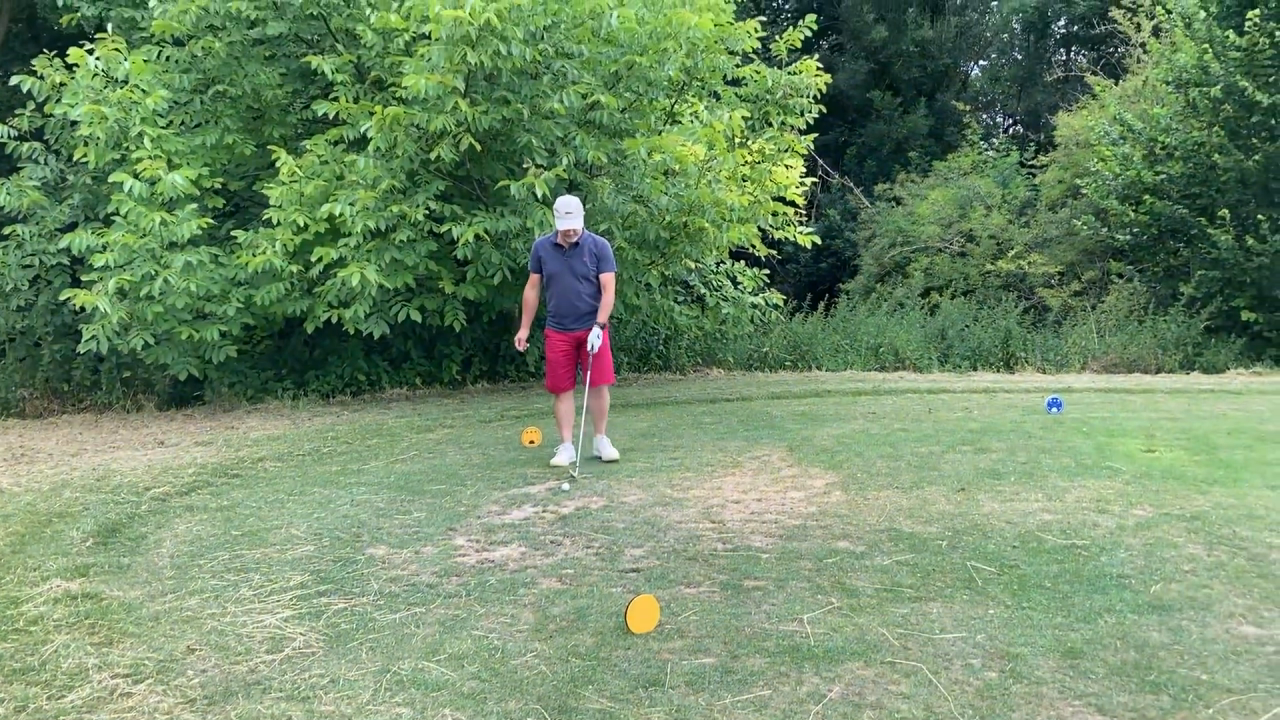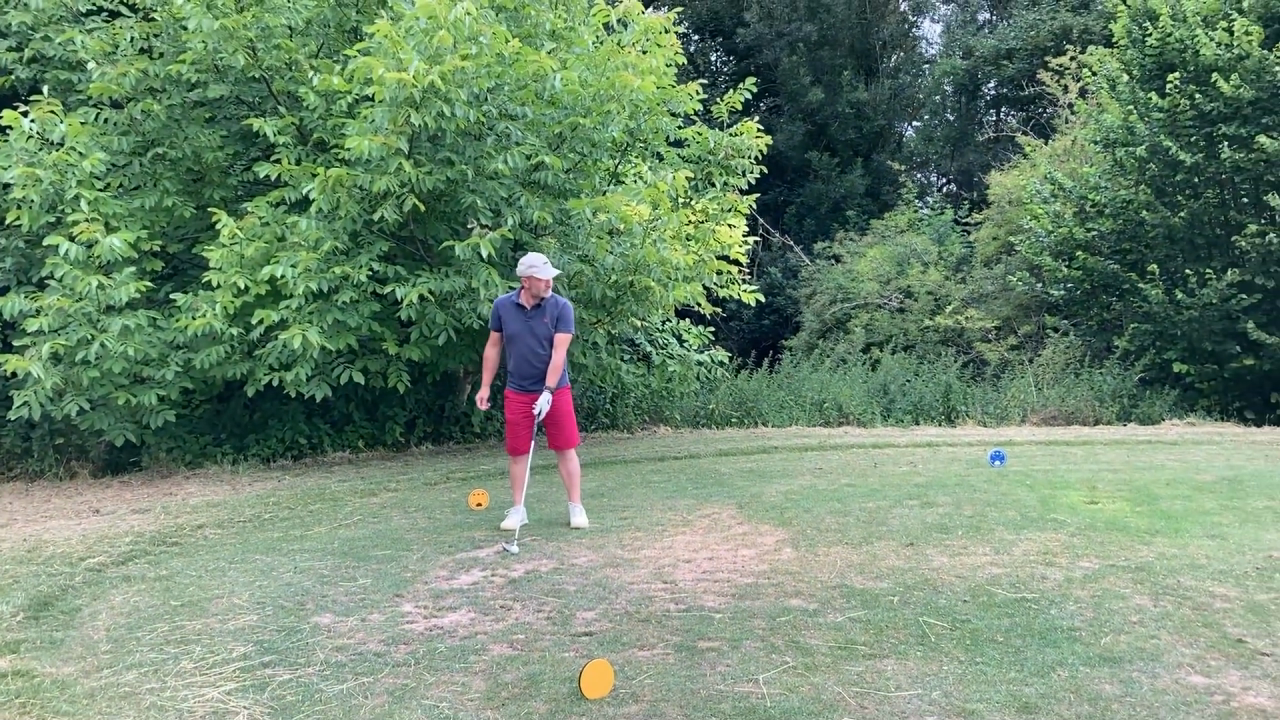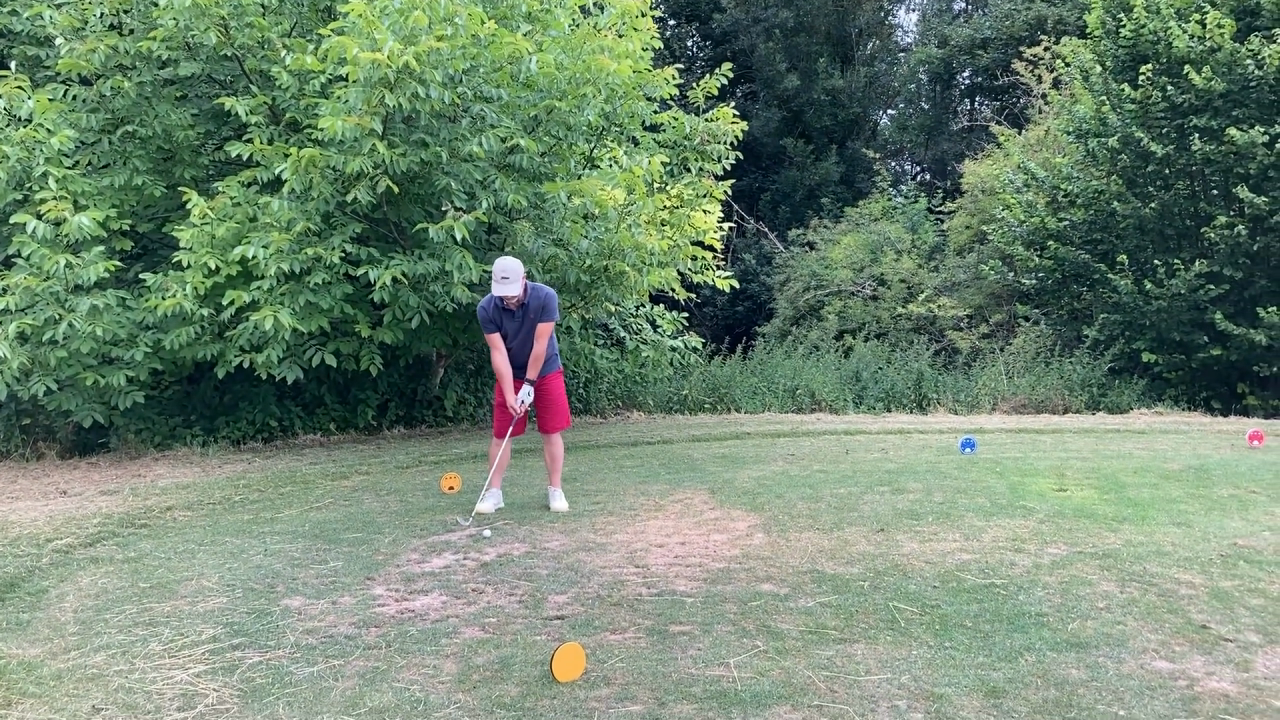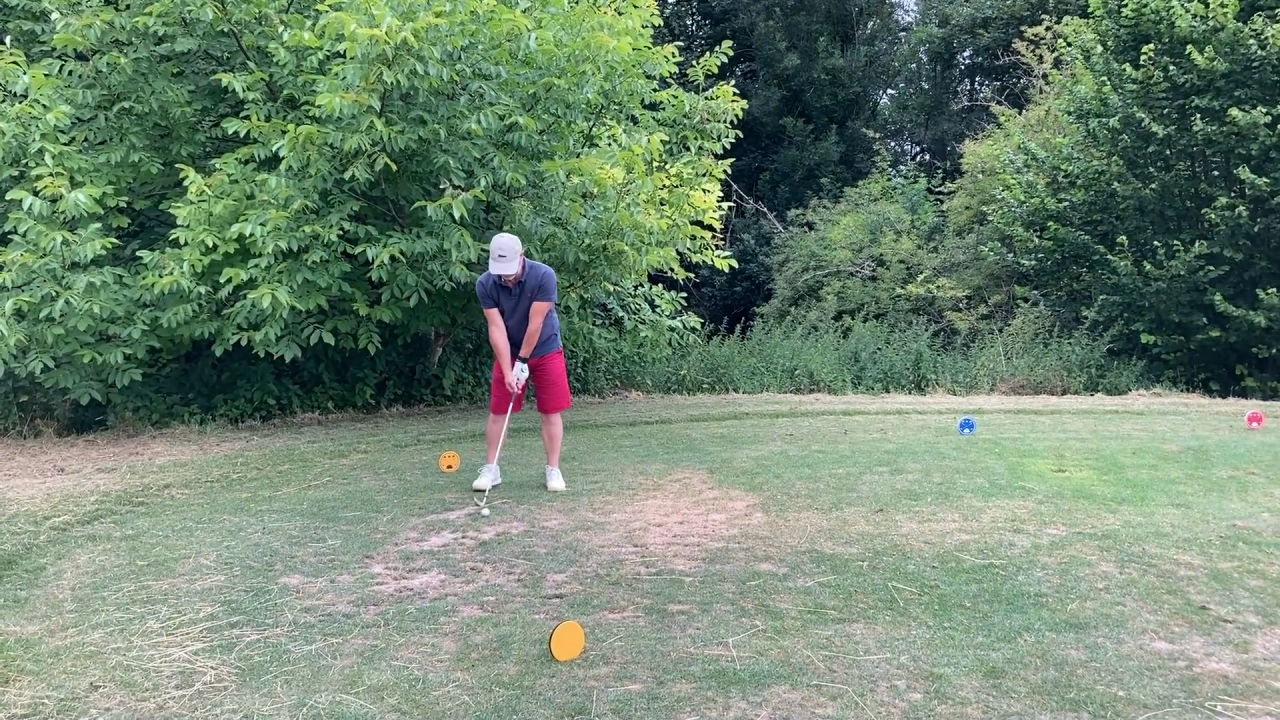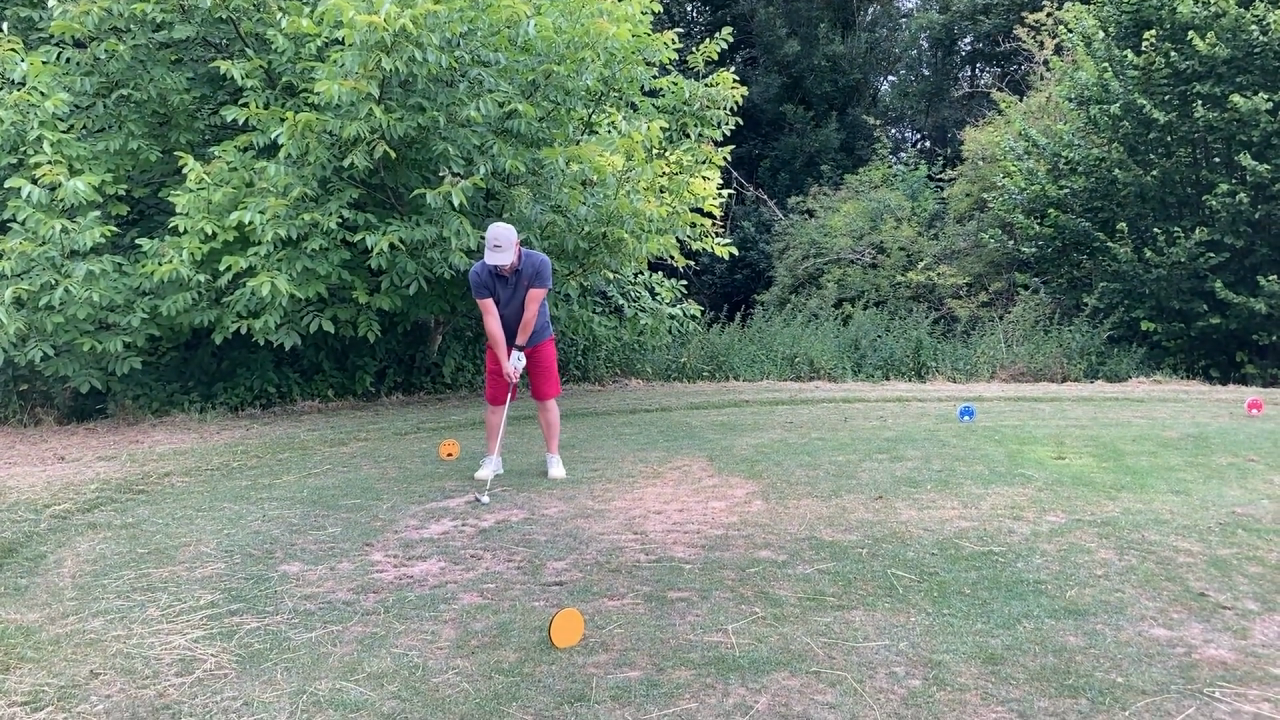
dt=1s
person 1, frame 1
left shoulder: (600, 246)
right shoulder: (541, 247)
left elbow: (608, 291)
right elbow: (532, 289)
left wrist: (598, 327)
right wrist: (524, 328)
left hip: (592, 328)
right hip: (557, 331)
left knee: (600, 385)
right knee: (561, 390)
left ankle: (600, 439)
right ankle: (566, 446)
person 1, frame 2
left shoulder: (562, 307)
right shoulder: (502, 306)
left elbow: (559, 353)
right elbow: (493, 347)
left wrist: (548, 392)
right wrist: (485, 386)
left hip: (556, 390)
right hip: (517, 392)
left knee: (566, 449)
right knee: (517, 452)
left ankle: (575, 506)
right ankle: (518, 509)
person 1, frame 3
left shoulder: (546, 297)
right shoulder: (486, 308)
left elbow: (540, 345)
right elbow: (498, 353)
left wrist: (529, 383)
right wrist: (509, 394)
left hip: (546, 373)
right hip: (509, 375)
left knee: (551, 432)
right knee: (501, 434)
left ankle: (555, 490)
right ankle: (494, 492)
person 1, frame 4
left shoulder: (544, 276)
right shoulder: (485, 284)
left elbow: (535, 324)
right elbow: (497, 328)
left wrist: (523, 361)
right wrist: (508, 370)
left hip: (546, 351)
right hip: (508, 352)
left knee: (550, 412)
right knee: (498, 411)
left ankle: (553, 469)
right ankle: (490, 468)
person 1, frame 5
left shoulder: (540, 263)
right shoulder: (479, 273)
left elbow: (531, 311)
right elbow: (491, 319)
left wrist: (519, 350)
right wrist: (505, 360)
left hip: (538, 340)
right hip: (500, 343)
left knee: (546, 398)
right knee: (495, 401)
left ankle: (553, 457)
right ankle: (492, 459)
